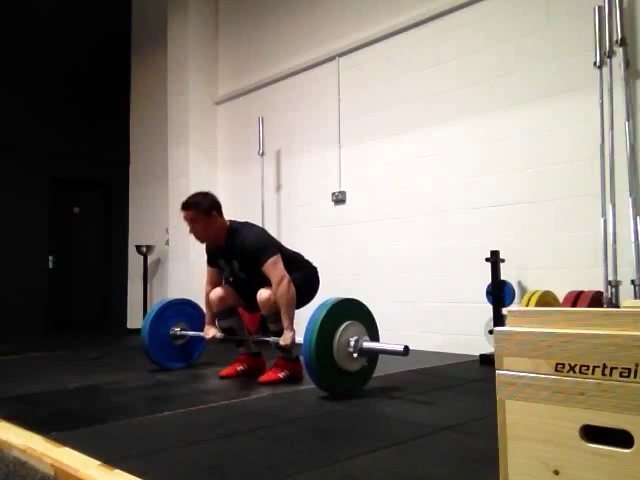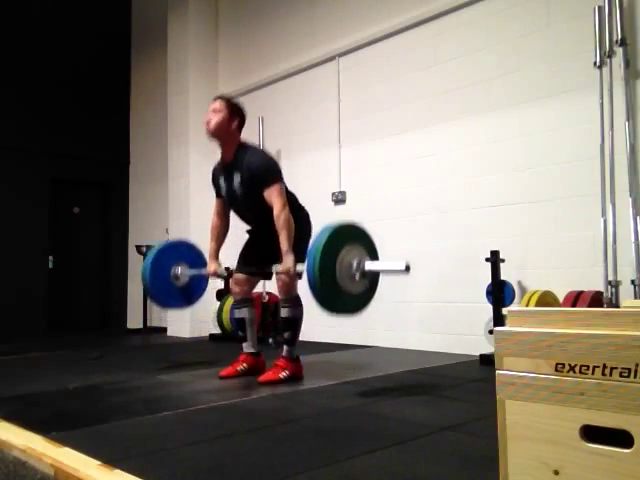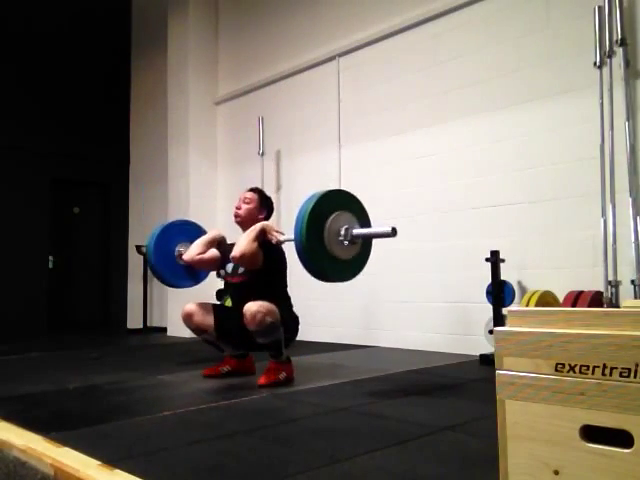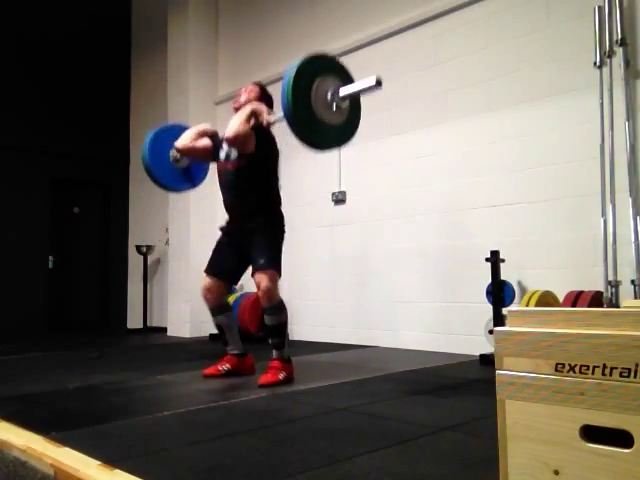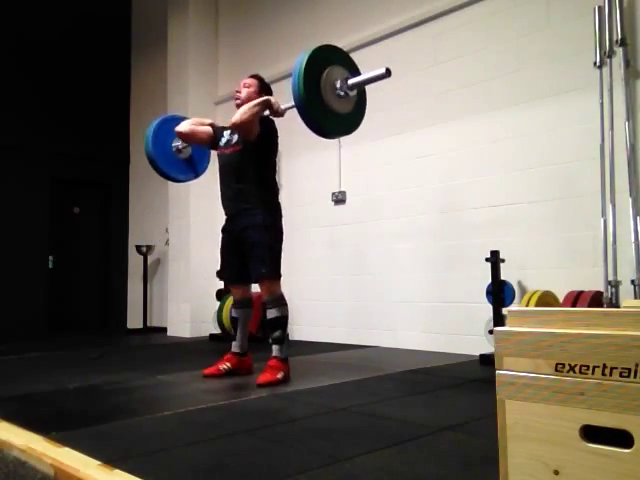
dt=1s
person 1, frame 1
left shoulder: (251, 239)
right shoulder: (214, 245)
left elbow: (282, 281)
right elbow: (211, 286)
left wrist: (288, 330)
right wrist: (209, 323)
left hip: (302, 278)
left knee: (266, 297)
right knee: (217, 297)
left ankle: (289, 361)
right ankle: (250, 356)
person 1, frame 2
left shoulder: (256, 161)
right shoulder: (219, 170)
left elbow: (280, 208)
right elbow: (220, 216)
left wrist: (288, 256)
right wrist: (213, 258)
left hip: (291, 227)
right hip: (261, 231)
left knee: (285, 284)
right knee: (238, 287)
left ankle: (289, 361)
right ankle: (251, 356)
person 1, frame 3
left shoulder: (268, 248)
right shoulder: (229, 250)
left elbow: (240, 255)
right elbow: (190, 258)
left wrist: (259, 227)
right wrist: (213, 237)
left hip: (279, 322)
left knee: (254, 311)
right knee: (190, 312)
left ankle: (281, 364)
right ankle: (238, 358)
person 1, frame 4
left shoulder: (260, 135)
right shoulder: (221, 142)
left elbow: (233, 135)
right elbow: (182, 147)
left wrist: (251, 112)
right wrist: (204, 130)
left hip: (264, 226)
right hip: (235, 228)
left knee: (265, 286)
right knee: (211, 290)
left ankle: (281, 361)
right ankle: (237, 356)
person 1, frame 5
left shoulder: (263, 126)
right shoulder: (223, 133)
left elbow: (239, 120)
right elbow: (182, 130)
left wrist: (265, 104)
right wrist: (209, 124)
left hip: (261, 218)
right hip: (233, 221)
left knee: (268, 287)
right knee: (238, 290)
left ankle: (279, 360)
right ankle: (239, 355)
